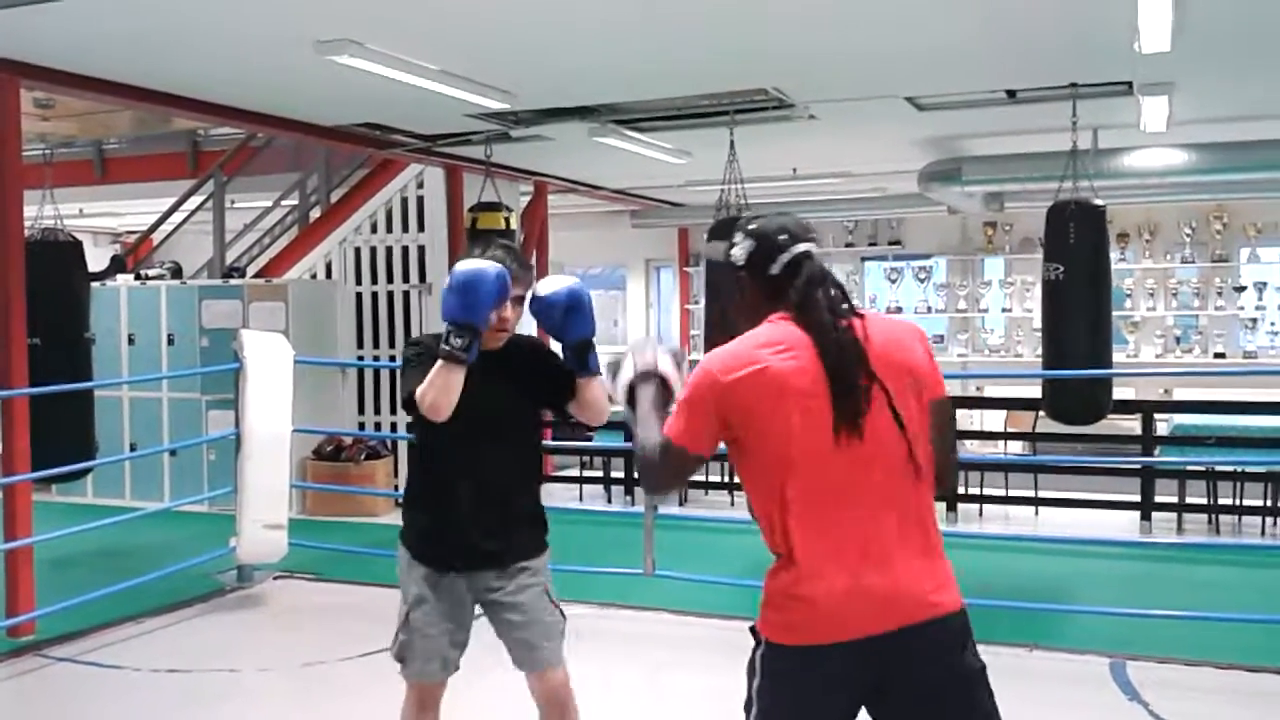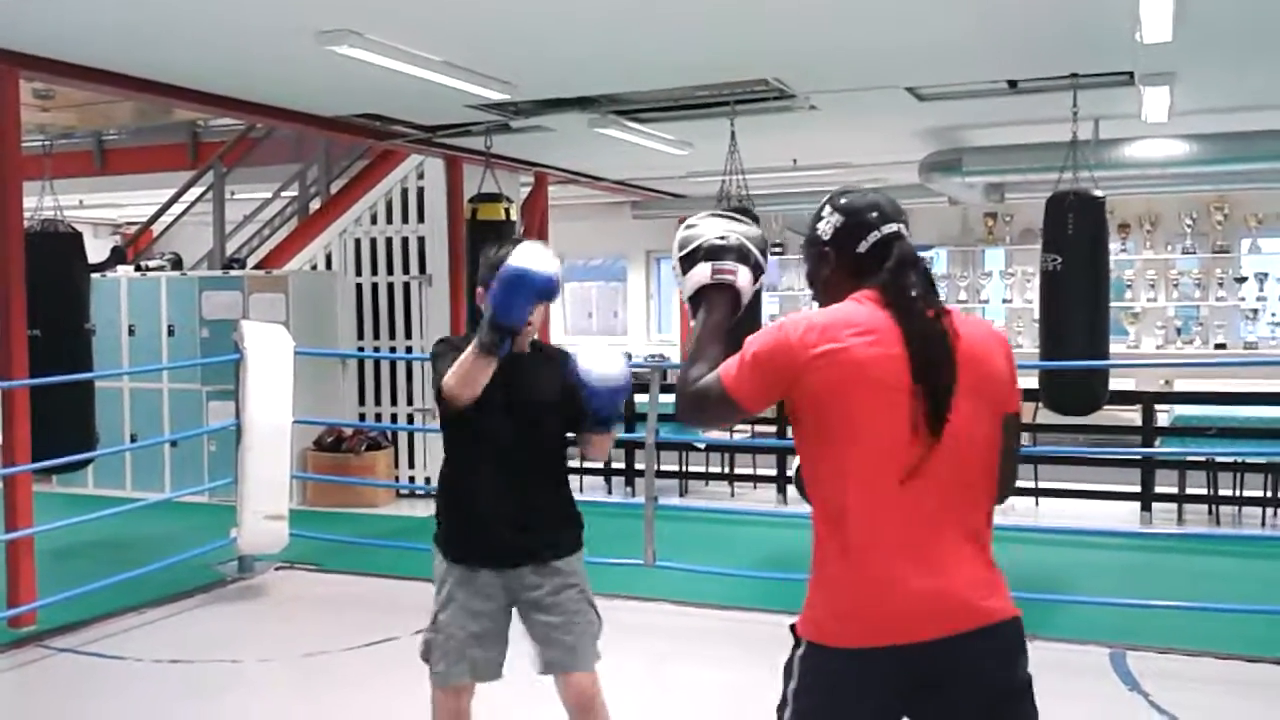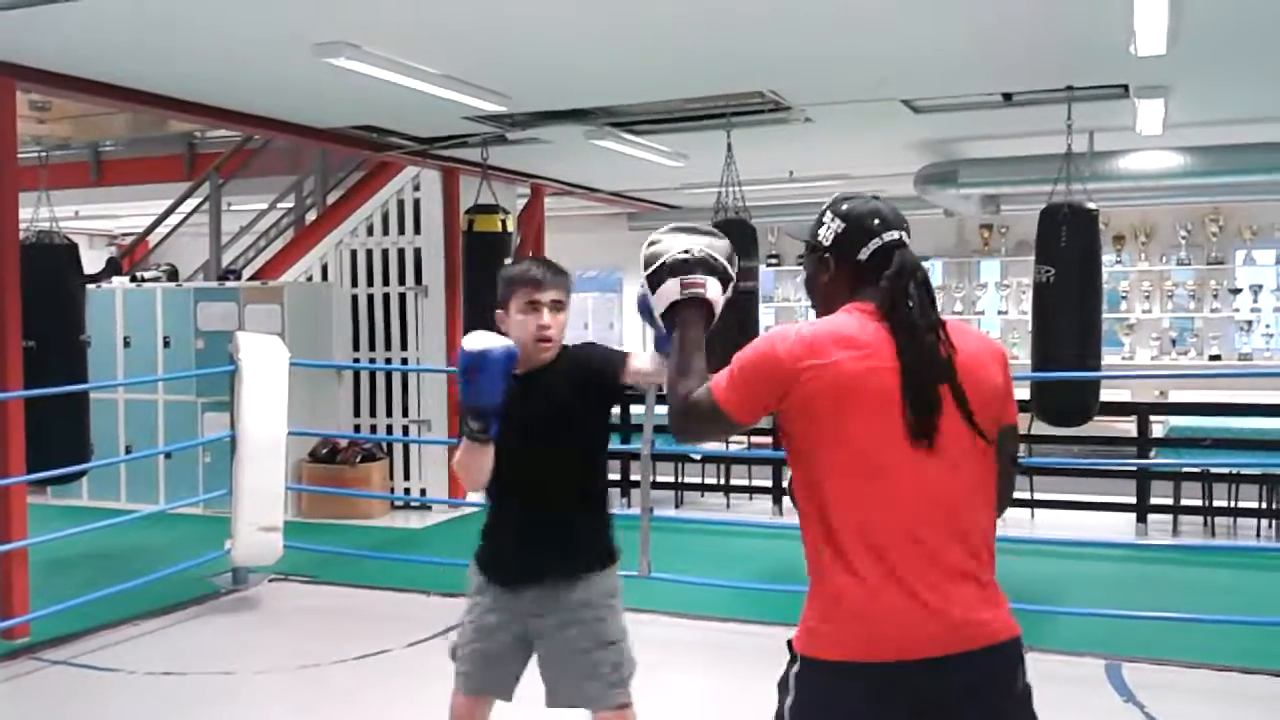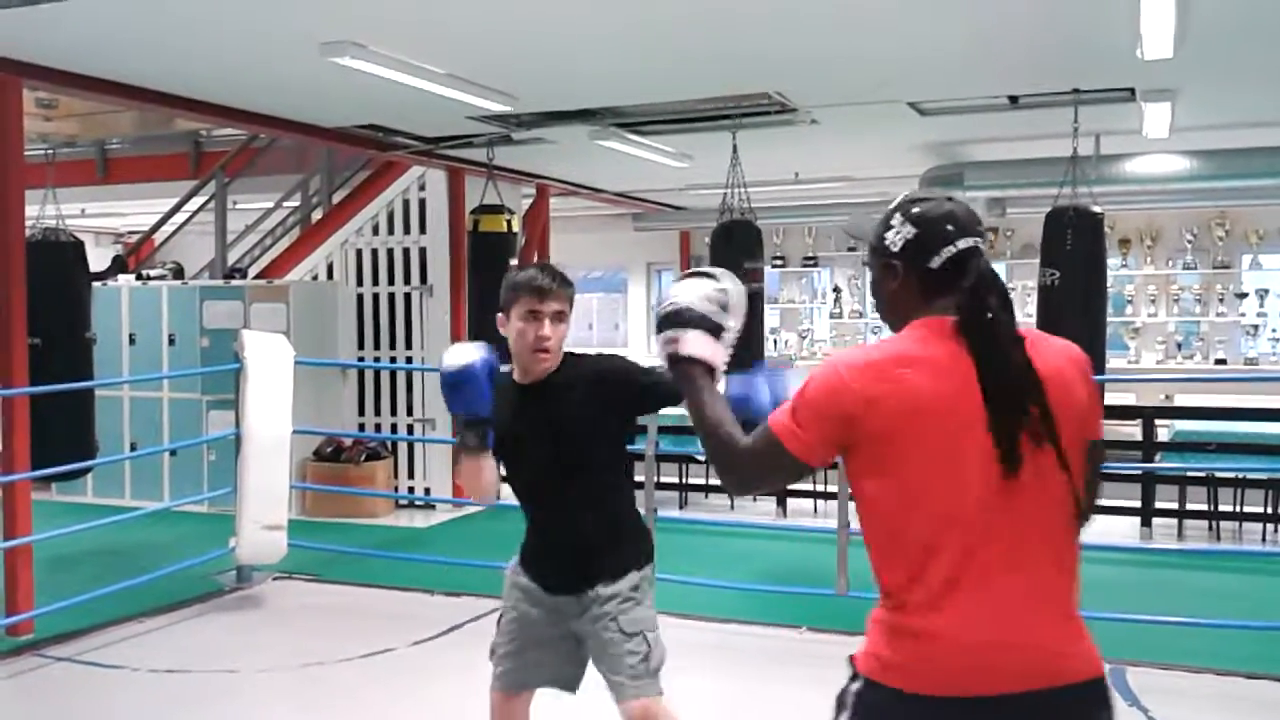
dt=0.3s
person 1, frame 1
left shoulder: (729, 370)
right shoulder: (906, 339)
left elbow: (657, 475)
right elbow: (942, 474)
left wrist: (645, 396)
left hip: (809, 631)
right hip: (927, 617)
person 1, frame 2
left shoulder: (800, 341)
right shoulder: (987, 342)
left elbow: (694, 405)
right elbow: (1000, 485)
left wrist: (714, 301)
left hip: (852, 632)
right hip: (978, 623)
person 1, frame 3
left shoulder: (791, 355)
right shoulder: (983, 355)
left elbow: (688, 418)
right elbow: (1001, 492)
left wrist: (682, 309)
left hip: (853, 653)
right hip: (980, 644)
person 1, frame 4
left shoulder: (856, 382)
right shoulder: (1068, 366)
left elbow: (740, 469)
right elbow: (1080, 506)
left wrist: (692, 367)
right hip: (1056, 674)
person 2, frame 1
left shoulder: (532, 357)
right shoulder: (427, 352)
left elbow: (595, 413)
right elbow: (435, 409)
left wrist: (580, 344)
right wrist: (460, 334)
left hip: (516, 553)
right hip: (434, 553)
person 2, frame 2
left shoulder: (557, 367)
right shoulder: (454, 352)
left elbow: (595, 451)
right elbow: (459, 390)
left wrist: (603, 414)
right wrist: (501, 324)
left hip: (550, 553)
right hip: (469, 555)
person 2, frame 3
left shoulder: (589, 366)
right shoulder: (490, 383)
left elbow: (646, 372)
right elbow: (472, 480)
right wrist: (481, 412)
left hip: (580, 577)
right hip: (500, 575)
person 2, frame 4
left shoulder: (601, 377)
right shoulder: (493, 398)
left elbow: (682, 390)
right elbow: (482, 490)
right wrist: (472, 424)
left hip: (613, 575)
right hip: (540, 576)
